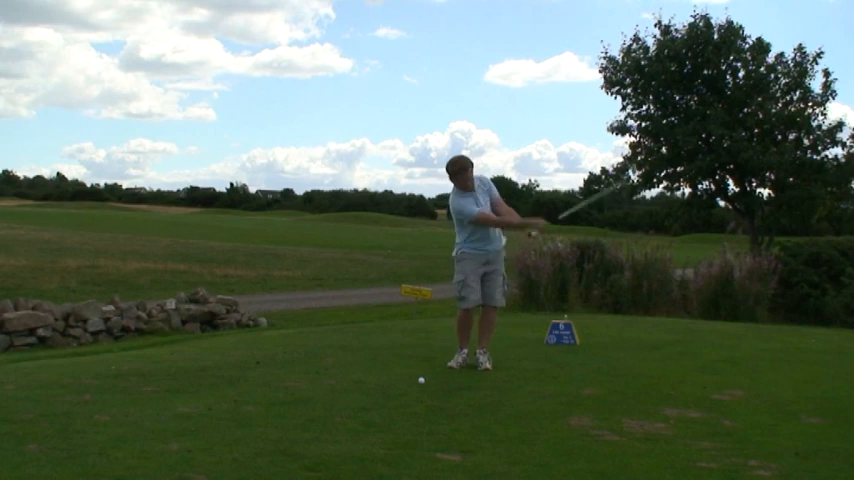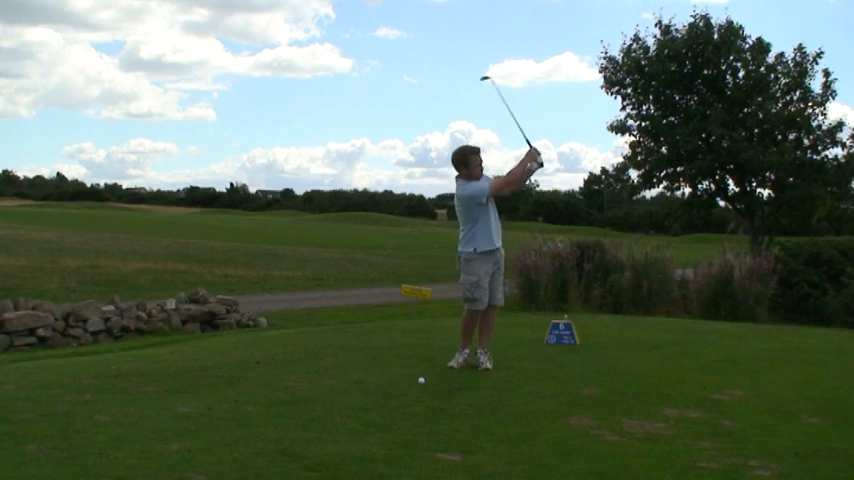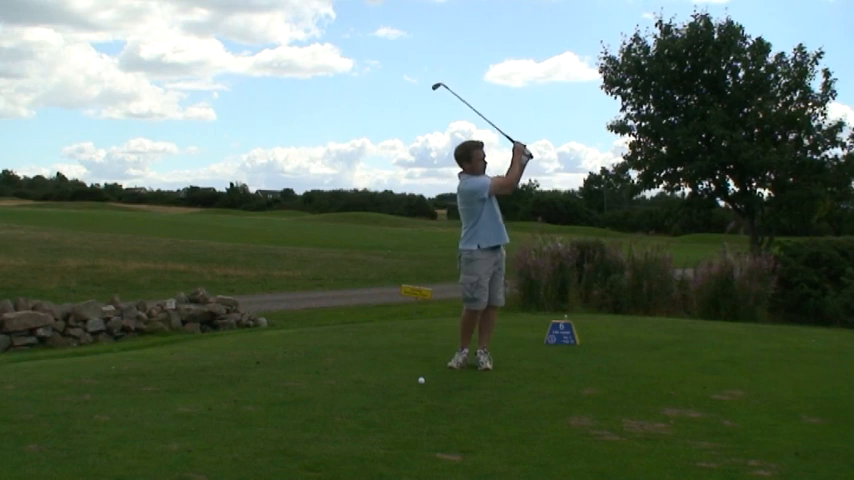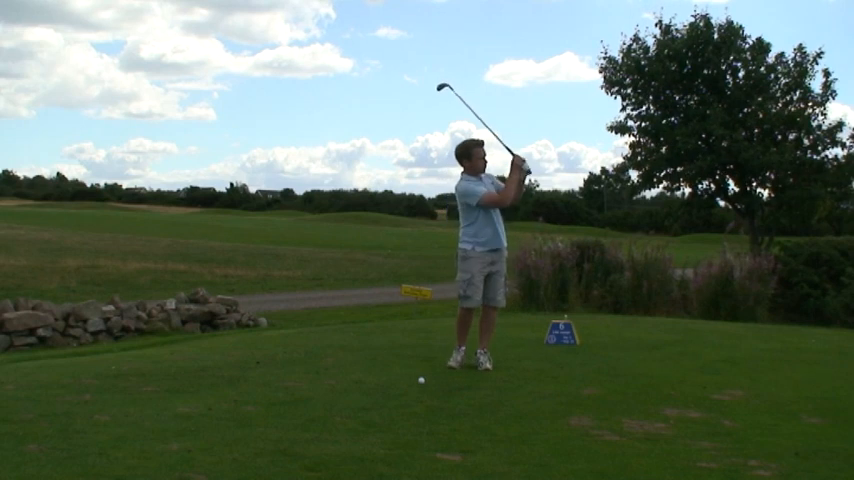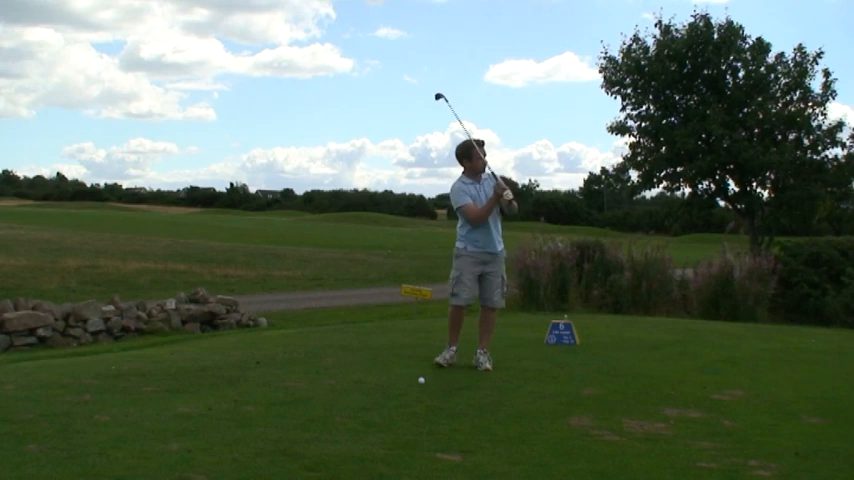
dt=0.2s
person 1, frame 1
left shoulder: (482, 181)
right shoulder: (458, 202)
left elbow: (501, 209)
right elbow: (495, 222)
left wrist: (524, 224)
right wrist: (528, 222)
left hip: (493, 252)
right hip: (468, 256)
left knee: (491, 305)
right knee: (467, 306)
left ankle: (482, 353)
right ankle: (461, 351)
person 1, frame 2
left shoulder: (480, 178)
right shoulder: (467, 191)
left elbow: (506, 188)
right elbow: (506, 182)
left wrist: (529, 168)
right wrist: (527, 157)
left hip: (494, 251)
right hip: (474, 255)
left knee: (492, 304)
right knee: (475, 305)
left ankle: (483, 351)
right ankle: (463, 351)
person 1, frame 3
left shoulder: (479, 177)
right shoulder: (469, 186)
left elbow: (507, 188)
right elbow: (507, 182)
left wrist: (521, 162)
right wrist: (516, 155)
left hip: (495, 250)
right hip: (475, 254)
left knee: (492, 305)
right knee: (474, 305)
left ankle: (483, 352)
right ankle: (463, 350)
person 1, frame 4
left shoulder: (487, 178)
right shoulder: (465, 187)
left elbow: (513, 197)
right elbow: (503, 201)
left wrist: (521, 174)
right wrist: (514, 171)
left hip: (496, 252)
right hip: (473, 253)
left knee: (493, 305)
right knee: (468, 304)
left ankle: (483, 352)
right ankle: (460, 349)
person 1, frame 5
left shoulder: (491, 179)
right shoulder: (459, 188)
left elbow: (512, 210)
right elbow: (475, 220)
left wrist: (509, 200)
right wrist: (494, 199)
left hip: (494, 252)
right hip: (468, 252)
left knee: (491, 305)
right knee: (458, 303)
left ankle: (482, 352)
right ankle: (450, 349)
